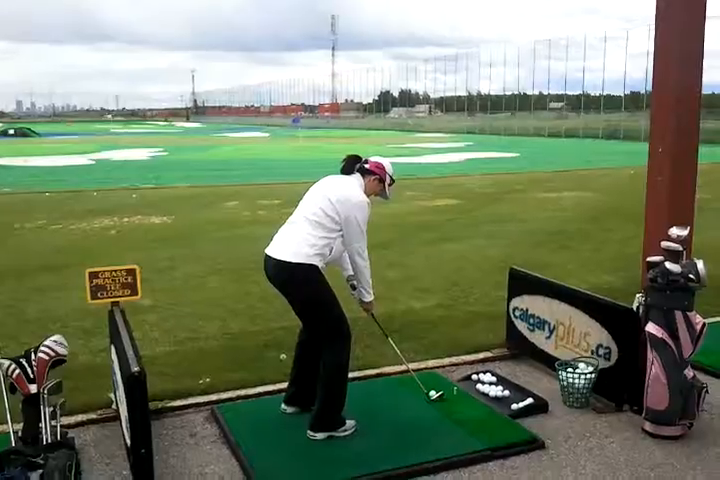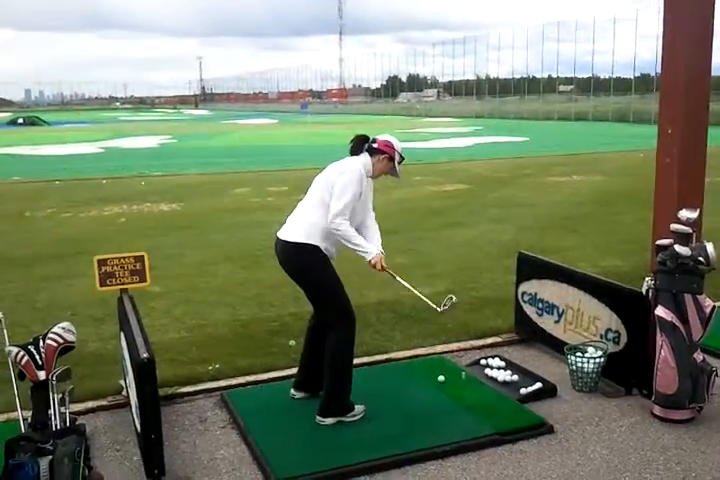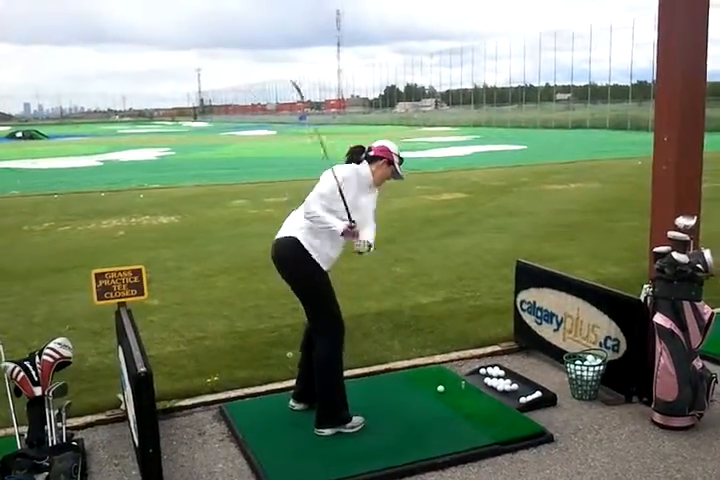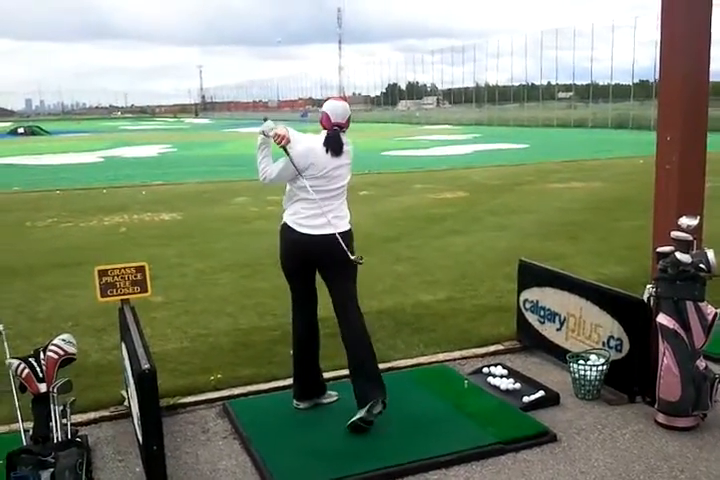
dt=0.7s
person 1, frame 1
left shoulder: (333, 182)
right shoulder: (357, 200)
right elbow: (358, 252)
left wrist: (350, 279)
right wrist: (366, 295)
left hip: (275, 259)
right hip: (298, 268)
left knee: (315, 326)
right knee: (337, 335)
left ankle: (298, 398)
right ankle: (326, 422)
person 1, frame 2
left shoulder: (360, 176)
right shoulder: (353, 171)
left elbow: (368, 220)
right elbow: (337, 224)
left wrist: (378, 251)
right wrist: (369, 252)
left hip: (293, 244)
right hip: (303, 248)
left knee: (326, 312)
right knee: (342, 320)
left ankle: (307, 383)
right ankle: (334, 407)
person 1, frame 3
left shoulder: (370, 192)
right shoulder: (346, 174)
left elbow: (367, 225)
right elbow: (311, 208)
left wrist: (365, 241)
right wrist: (341, 227)
left hip: (299, 252)
right hip: (297, 250)
left knee: (319, 321)
right knee: (331, 328)
left ankle: (305, 394)
right ankle: (331, 417)
person 1, frame 4
left shoulder: (305, 150)
right shoulder: (346, 149)
left elbow: (268, 176)
left wrist: (266, 139)
right wrist: (284, 134)
left hip: (296, 238)
right hip: (336, 240)
left knee: (303, 313)
right knee: (349, 313)
left ankle: (307, 391)
right ankle: (371, 395)
